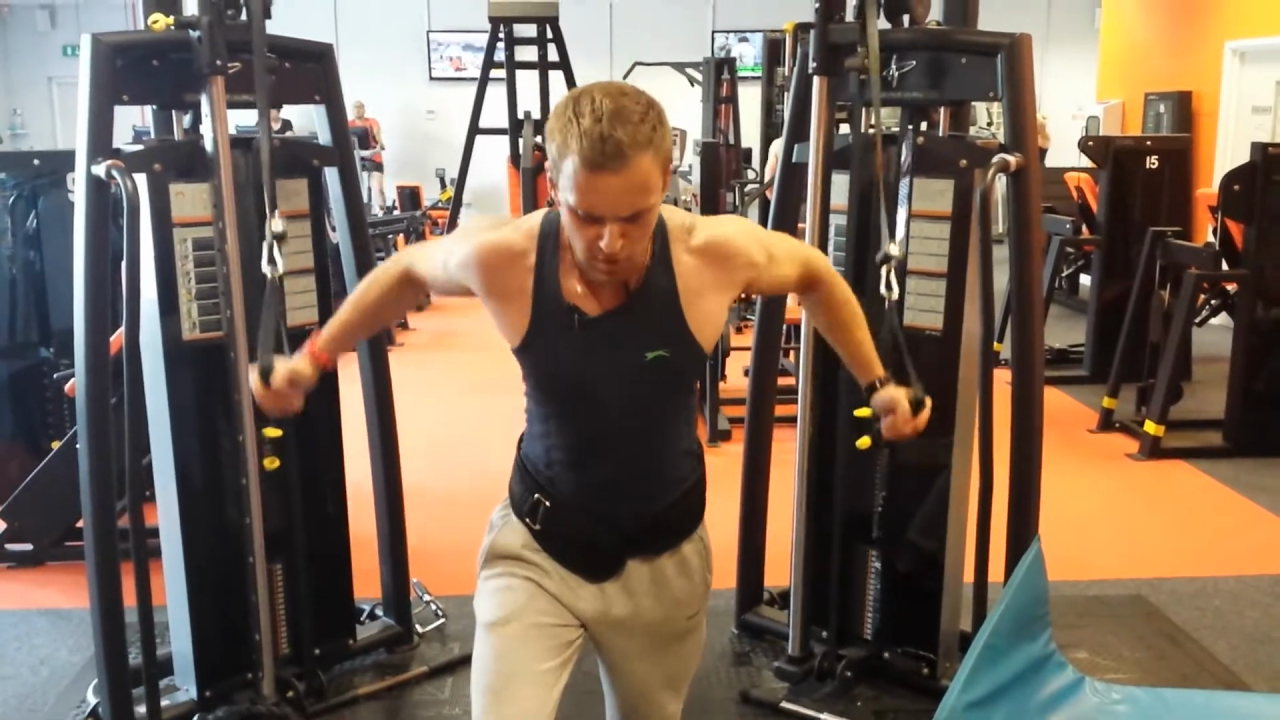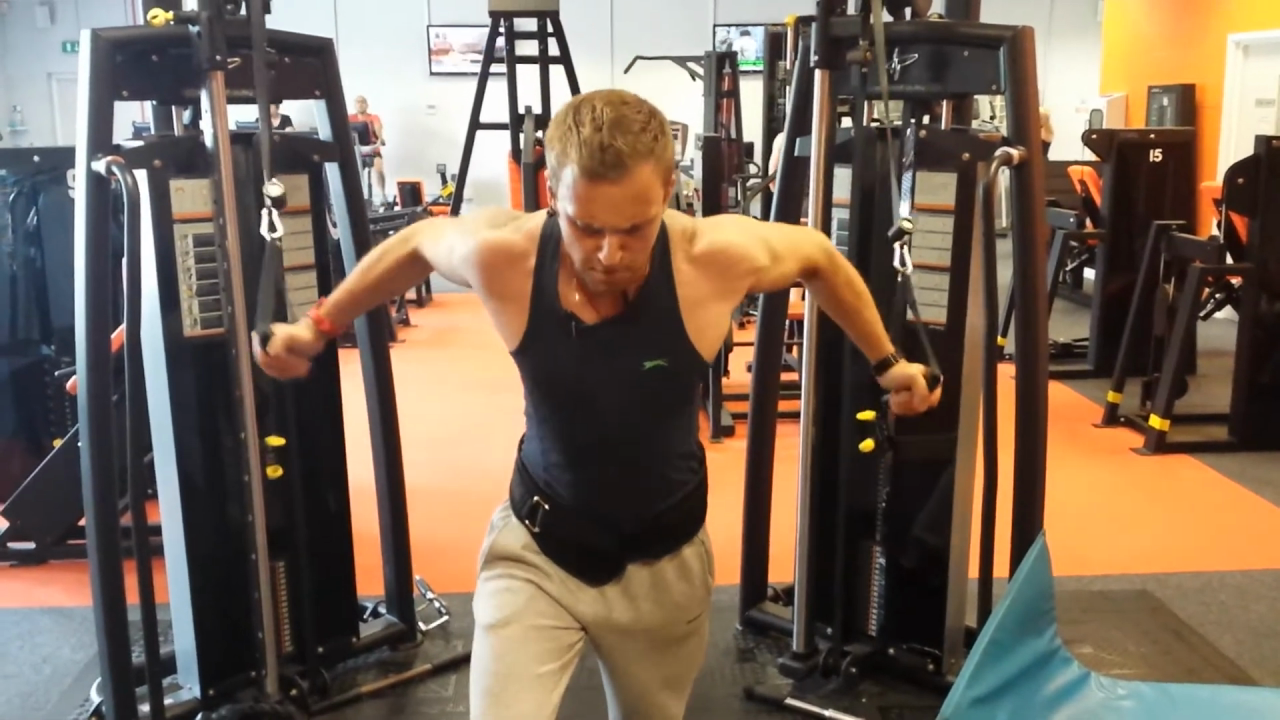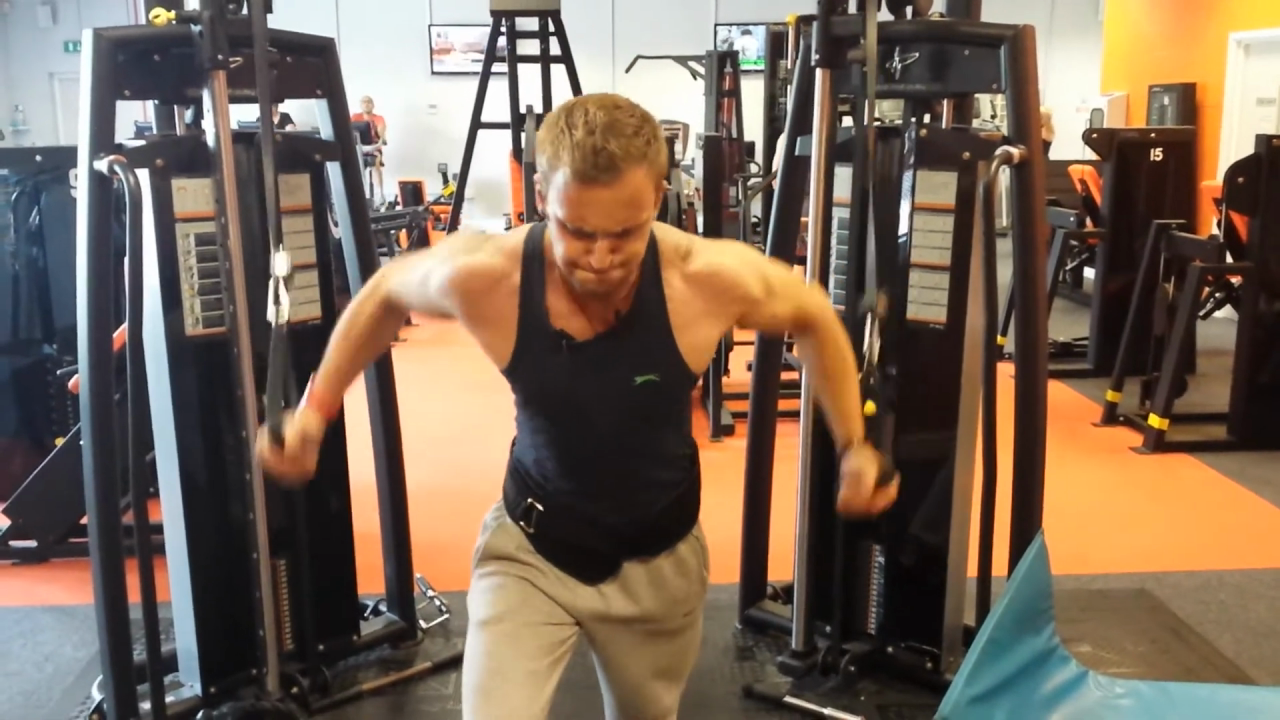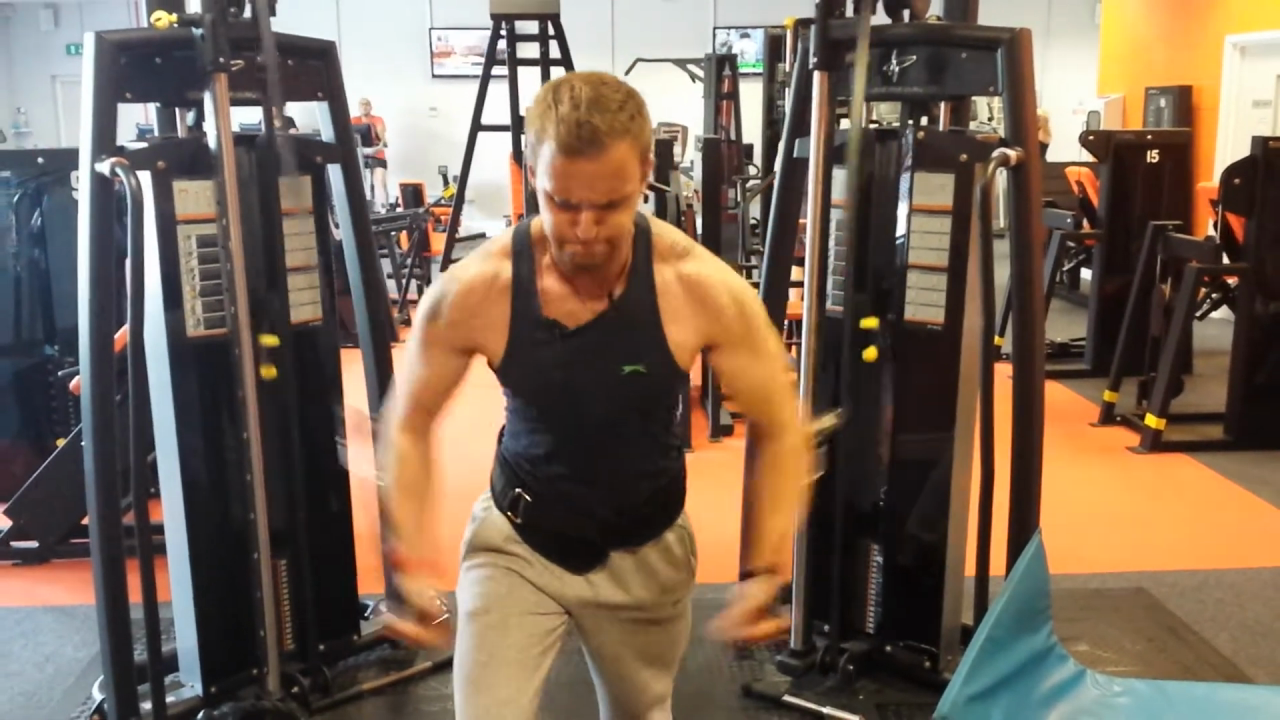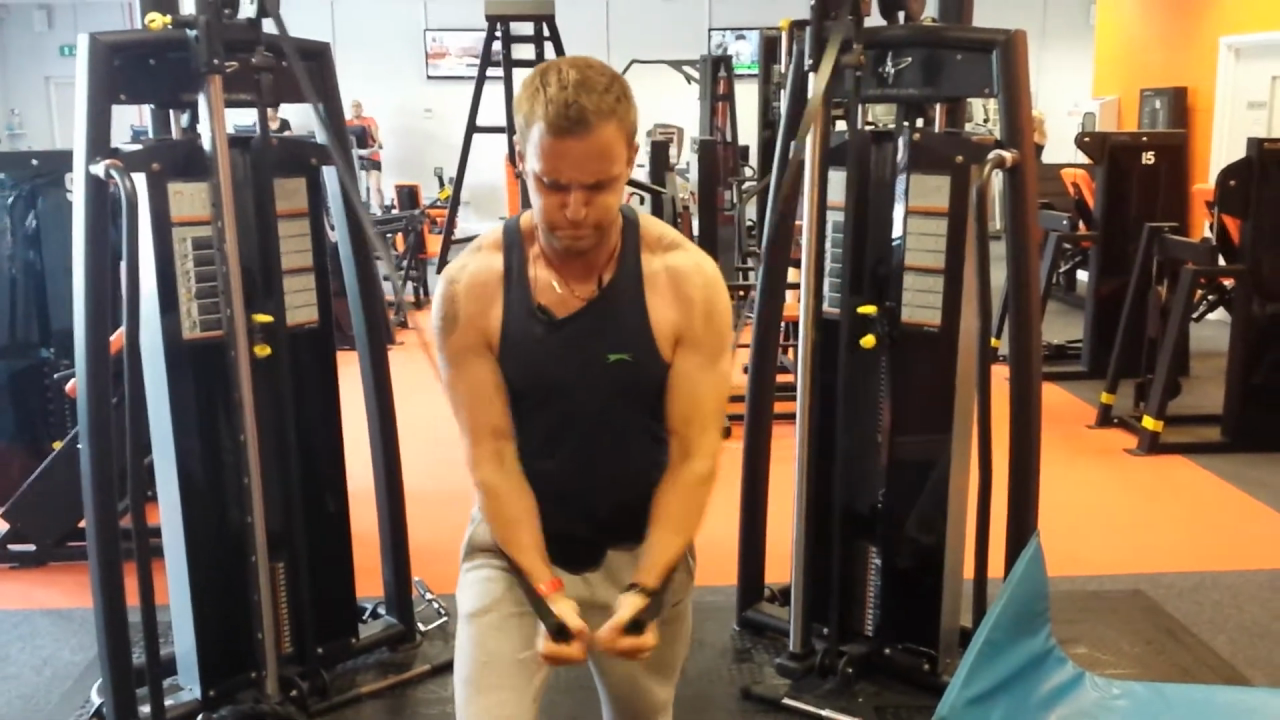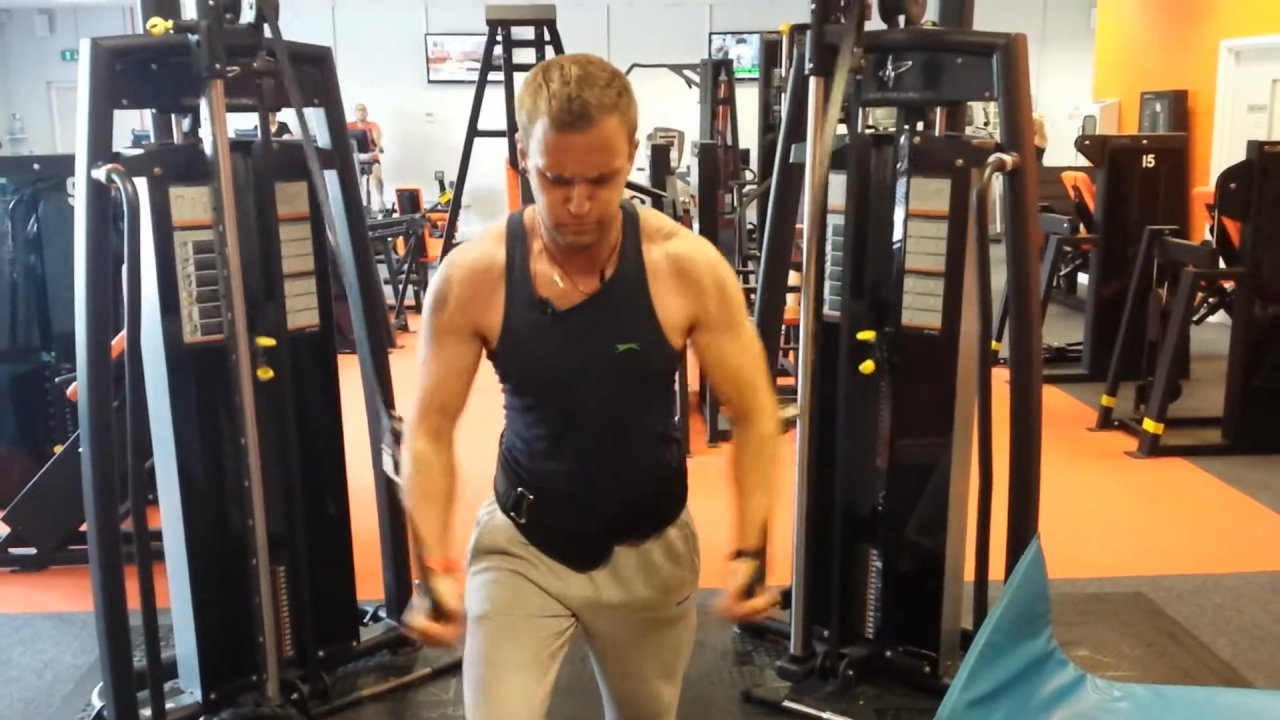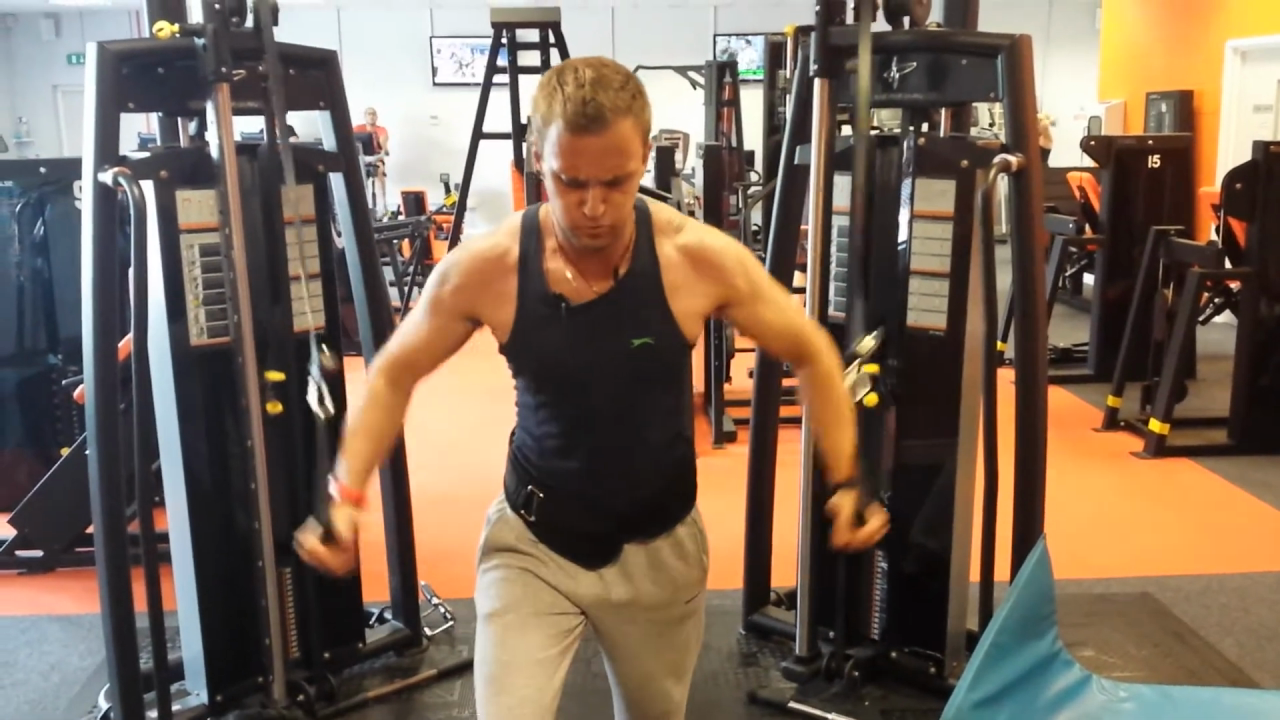
dt=0.2s
person 1, frame 1
left shoulder: (718, 251)
right shoulder: (501, 256)
left elbow: (813, 272)
right elbow: (406, 270)
left wrist: (877, 382)
right wrist: (313, 358)
left hip: (664, 555)
right hip: (536, 547)
person 1, frame 2
left shoulder: (721, 256)
right shoulder: (502, 253)
left elbow: (819, 255)
right elbow: (419, 241)
left wrist: (886, 360)
right wrist: (320, 324)
left hip: (665, 558)
right hip: (535, 551)
person 1, frame 3
left shoulder: (711, 278)
right shoulder: (483, 276)
left elbow: (812, 313)
right elbow: (390, 287)
left wrist: (854, 446)
right wrist: (316, 409)
left hip: (658, 557)
right hip: (530, 549)
person 1, frame 4
left shoulder: (704, 287)
right shoulder: (474, 289)
left elbow: (782, 427)
right elbow: (408, 424)
left wrist: (767, 570)
right wrist: (413, 565)
left hip: (646, 545)
right hip: (517, 539)
person 1, frame 5
left shoulder: (686, 279)
right shoulder: (472, 284)
left elbow: (694, 457)
right elbow: (490, 456)
left wrist: (645, 589)
right wrist: (546, 592)
left hip: (642, 542)
right hip: (518, 538)
person 1, frame 6
left shoulder: (687, 266)
right shoulder: (472, 276)
left elbow: (754, 417)
right elbow: (429, 431)
left wrist: (748, 553)
right wrist: (437, 569)
left hip: (649, 544)
right hip: (522, 543)
person 1, frame 7
left shoulder: (702, 257)
right shoulder: (485, 267)
left elbow: (808, 352)
right elbow: (392, 375)
left wrist: (846, 482)
right wrist: (347, 498)
left hip: (659, 542)
right hip: (532, 541)
